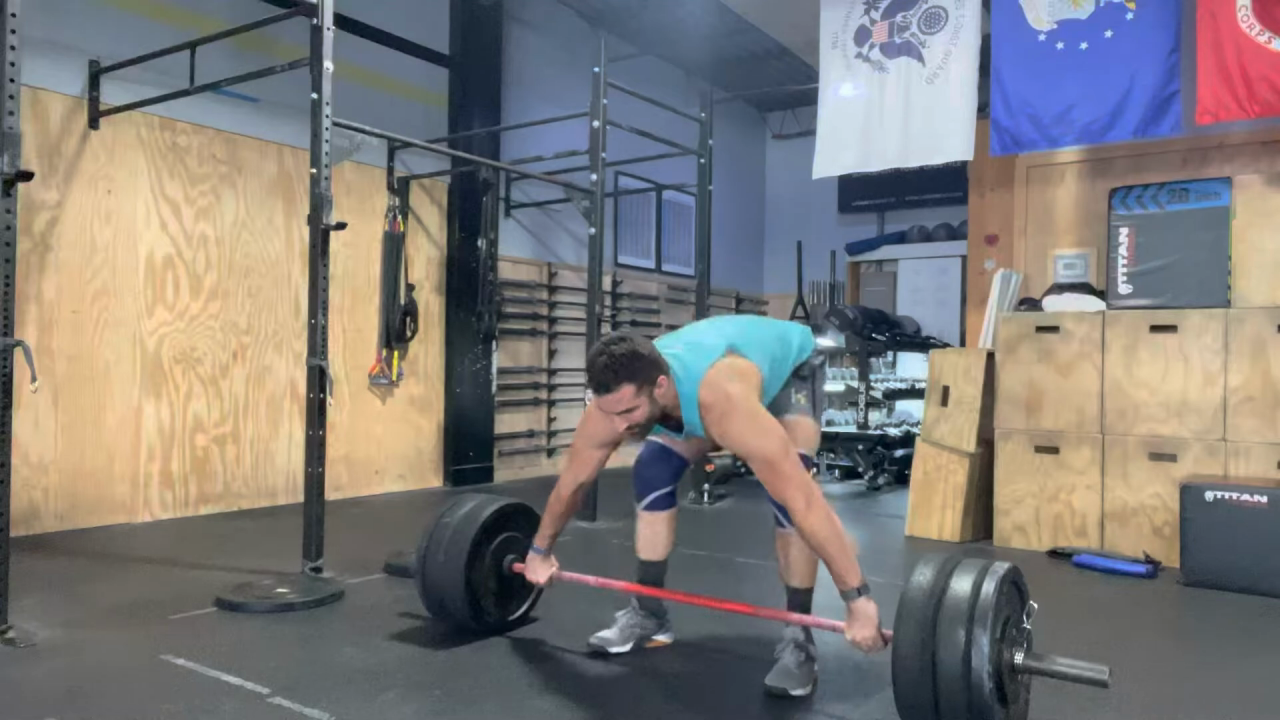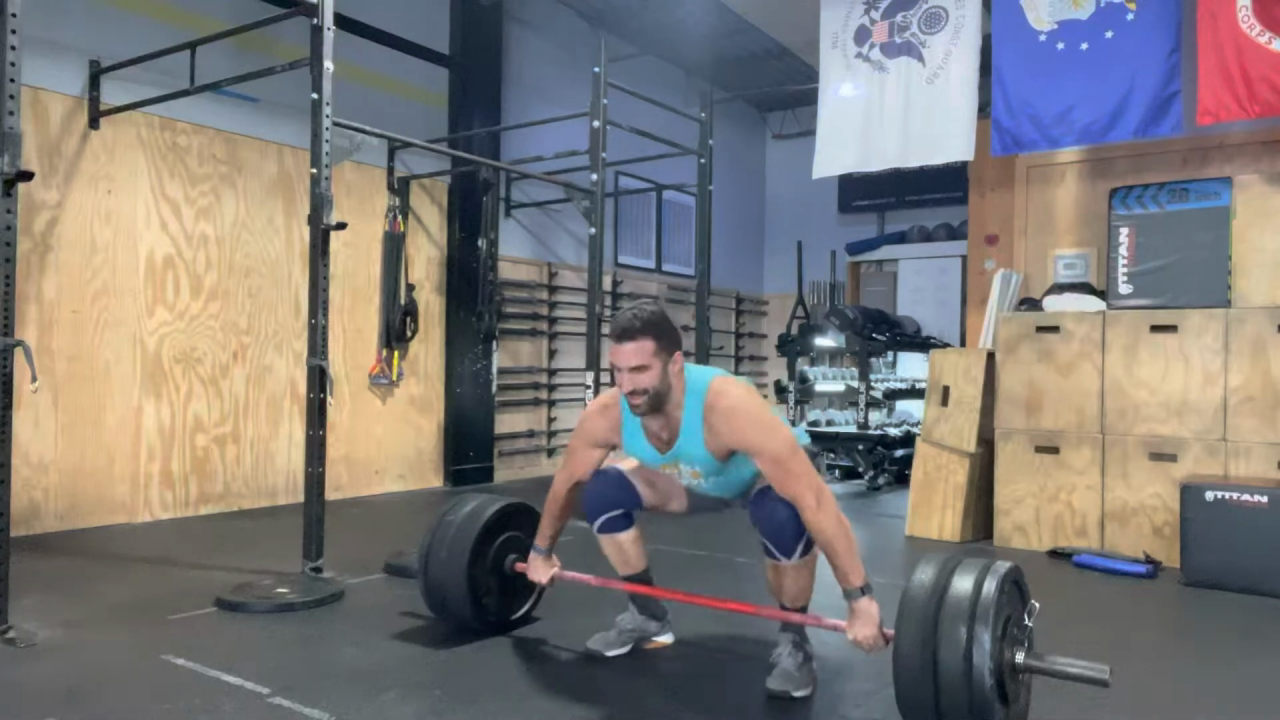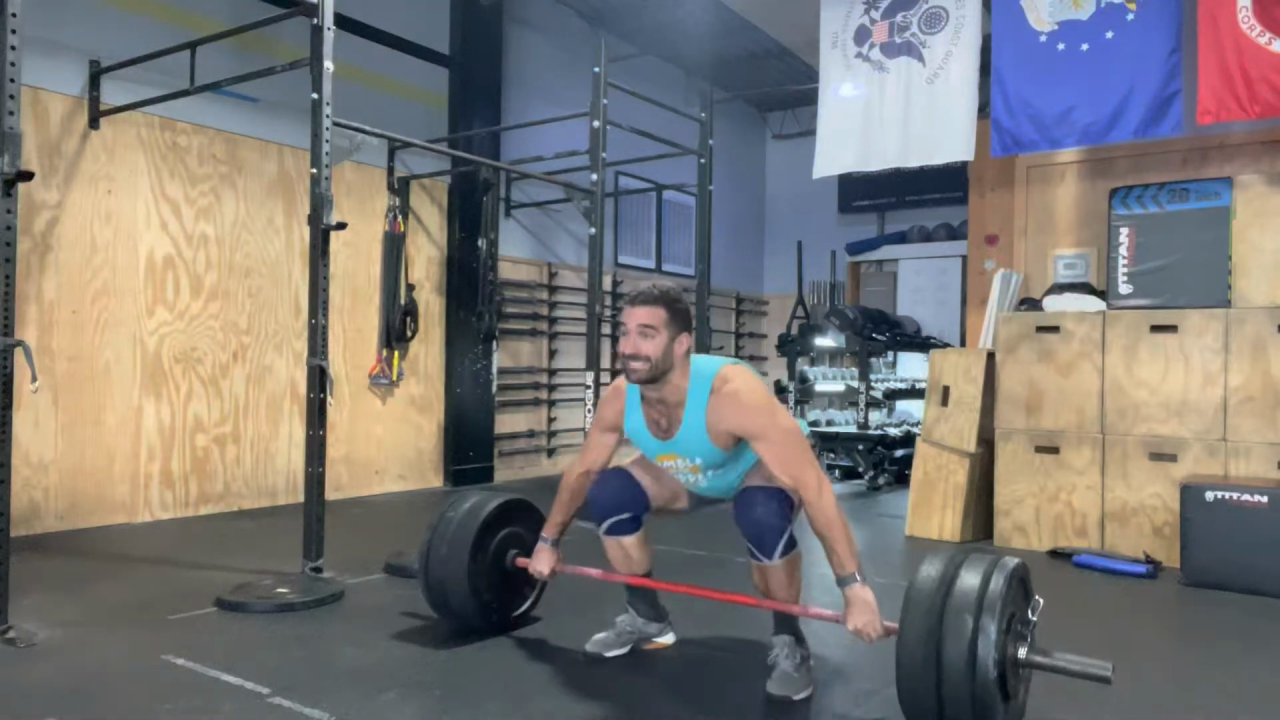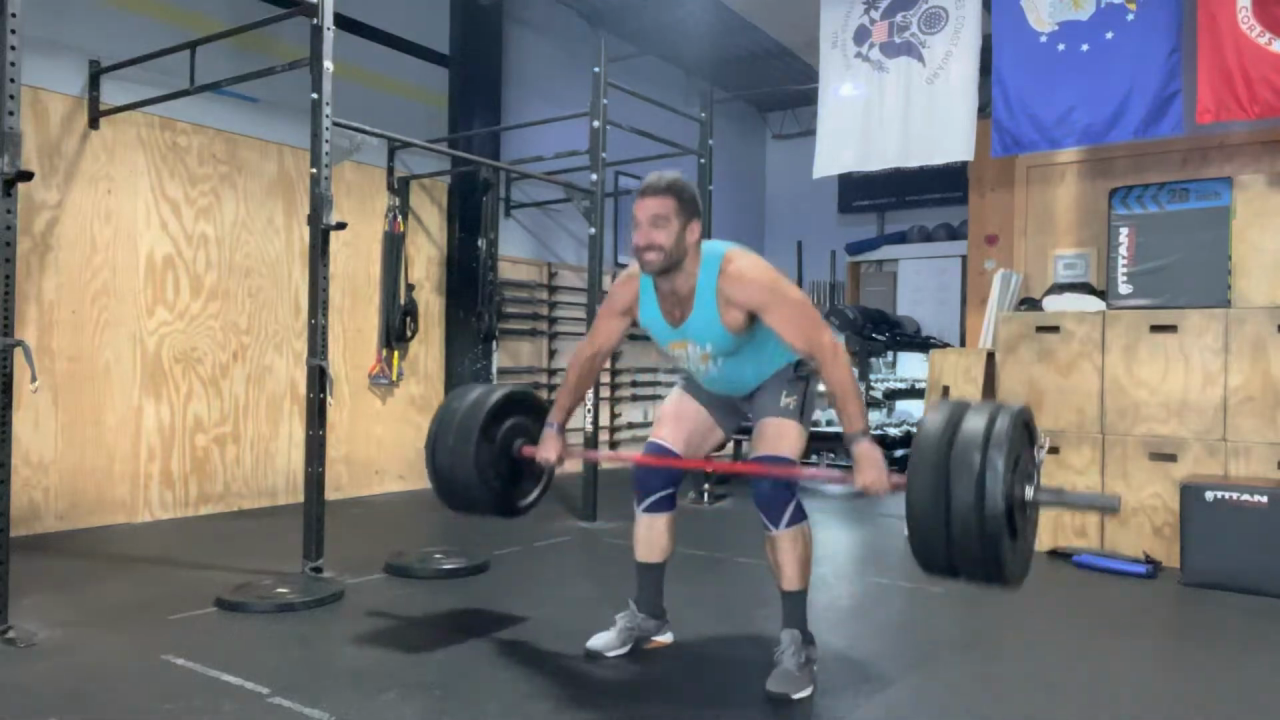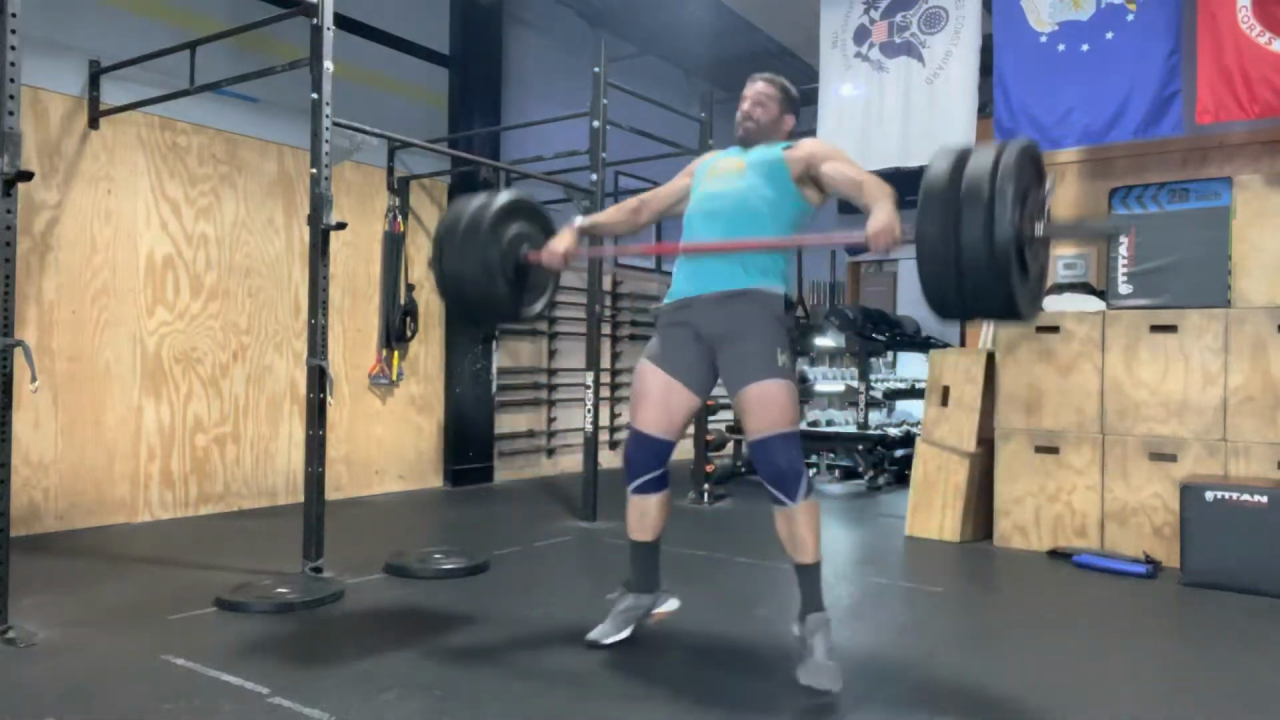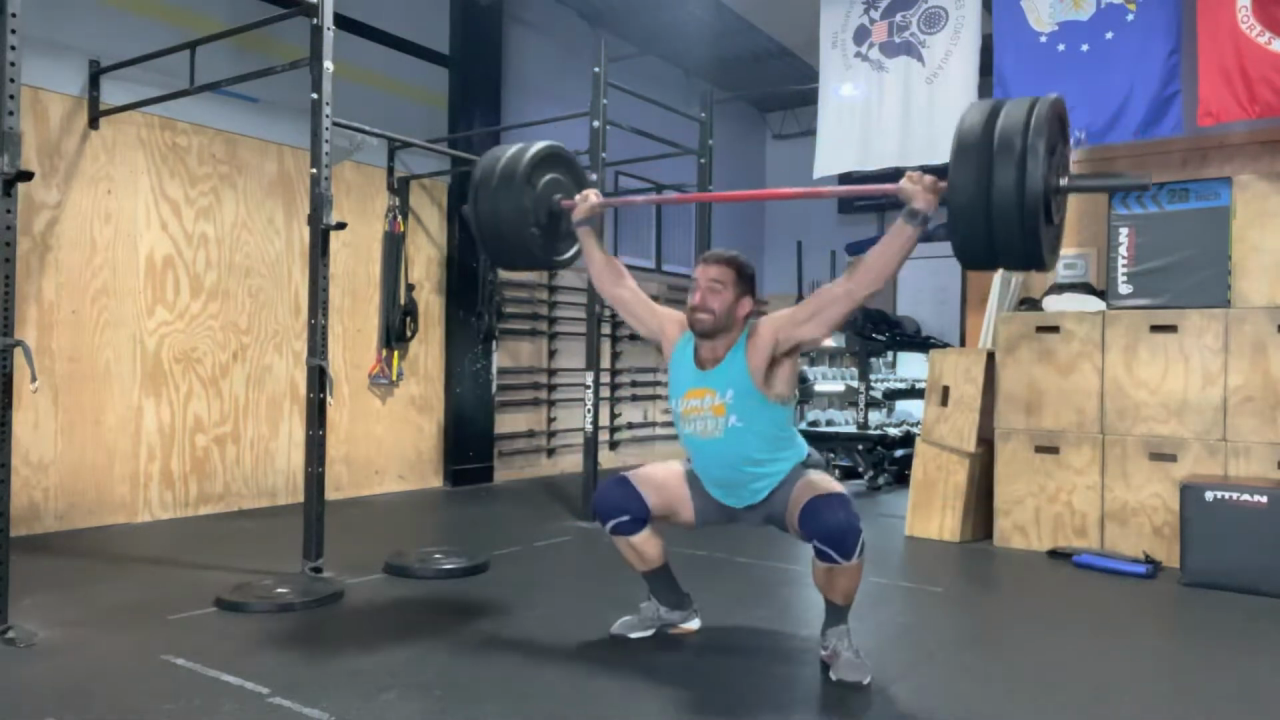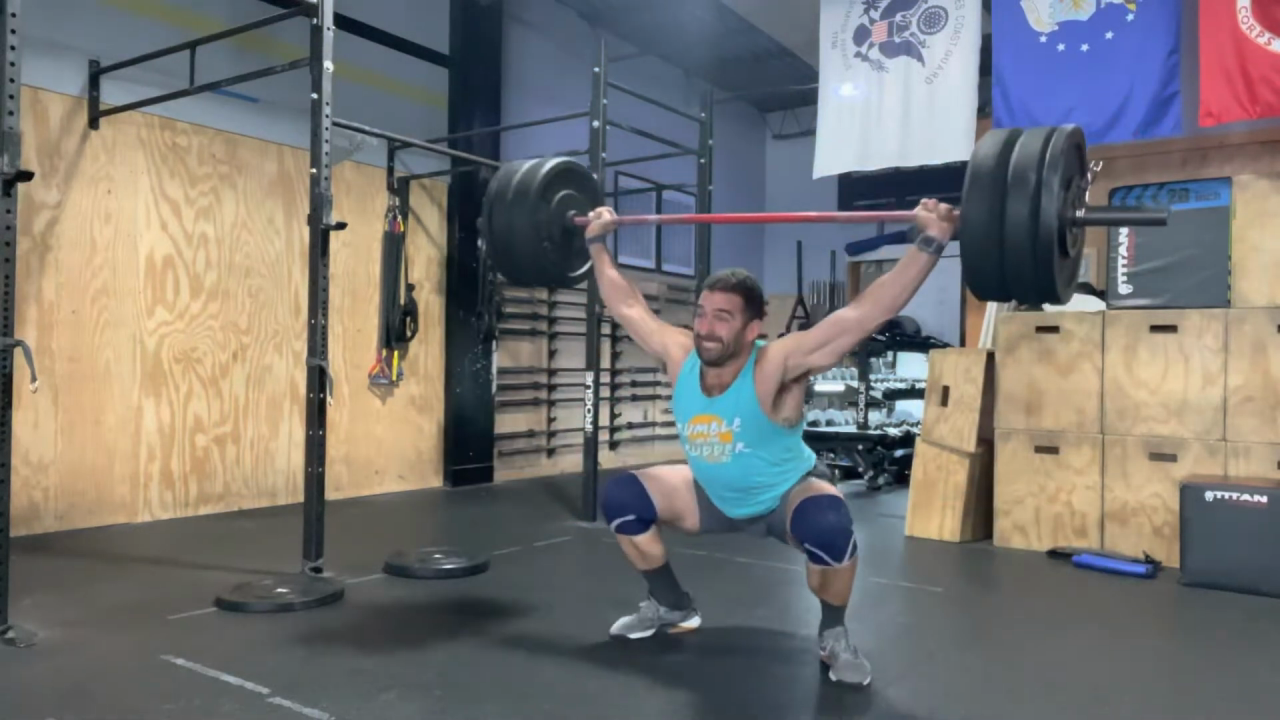
dt=0.4s
person 1, frame 1
left shoulder: (722, 397)
right shoulder: (614, 404)
left elbow: (804, 500)
right elbow: (573, 480)
left wrist: (858, 600)
right wrist: (540, 551)
left hip: (788, 365)
left knee: (788, 493)
right knee: (653, 472)
left ankle: (798, 637)
right ankle: (647, 613)
person 1, frame 2
left shoulder: (727, 407)
right shoulder: (609, 413)
left elbow: (813, 499)
right elbow: (567, 481)
left wrist: (859, 600)
right wrist: (542, 551)
left hip: (764, 473)
right hip: (692, 479)
left knee: (784, 518)
right knee: (600, 495)
left ankle: (793, 640)
right ankle: (647, 617)
person 1, frame 3
left shoulder: (732, 393)
right shoulder: (619, 398)
left elbow: (813, 485)
right elbow: (582, 470)
left wrist: (854, 589)
right wrist: (548, 542)
left hip: (764, 459)
right hip: (692, 472)
left knee: (763, 517)
right knee: (609, 494)
left ankle: (788, 643)
right ankle: (647, 619)
person 1, frame 4
left shoulder: (739, 276)
right shoulder: (633, 286)
left elbow: (826, 348)
right elbow: (590, 354)
left wrist: (860, 441)
right wrist: (554, 426)
left hip: (778, 374)
right hip: (708, 383)
left knee: (772, 487)
right knee: (653, 479)
left ankle: (797, 642)
right ankle: (648, 619)
person 1, frame 5
left shoulder: (804, 154)
right shoulder: (708, 166)
left elbow: (867, 186)
right elbow: (641, 209)
left wrist: (885, 214)
right wrist: (577, 229)
left hip: (752, 314)
right hip: (682, 317)
left knee: (780, 462)
right knee: (644, 455)
left ankle: (813, 620)
right ankle: (643, 592)
person 1, frame 6
left shoulder: (768, 344)
right shoulder: (674, 337)
left elbow: (855, 286)
right elbow: (617, 287)
left wrist: (917, 213)
right wrist: (584, 225)
left hip: (784, 483)
right hip: (710, 487)
left knee: (837, 526)
right knee: (613, 500)
left ankle: (836, 633)
right ankle: (672, 604)
person 1, frame 7
left shoulder: (775, 367)
right shoulder: (679, 356)
left elbow: (866, 312)
right elbow: (626, 304)
left wrist: (931, 242)
right wrist: (597, 242)
left hip: (787, 492)
right hip: (714, 495)
left knee: (828, 525)
right knee: (620, 495)
left ankle: (834, 635)
right ankle: (671, 605)
